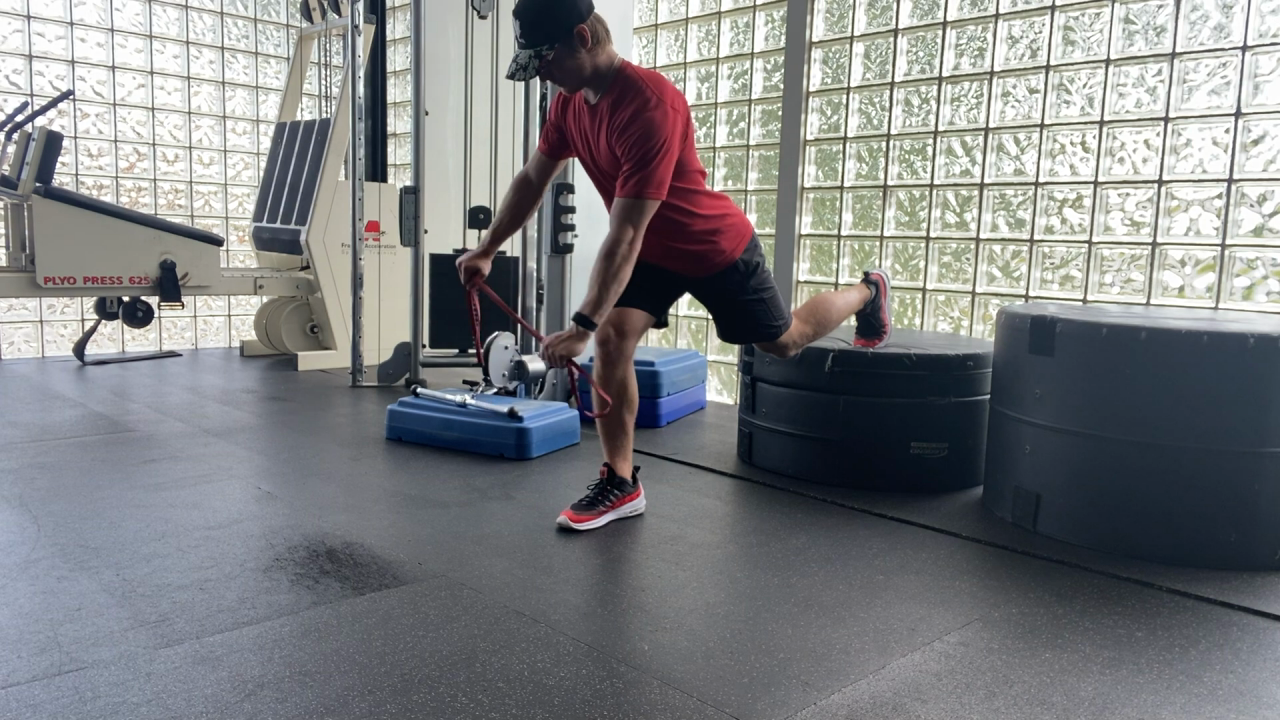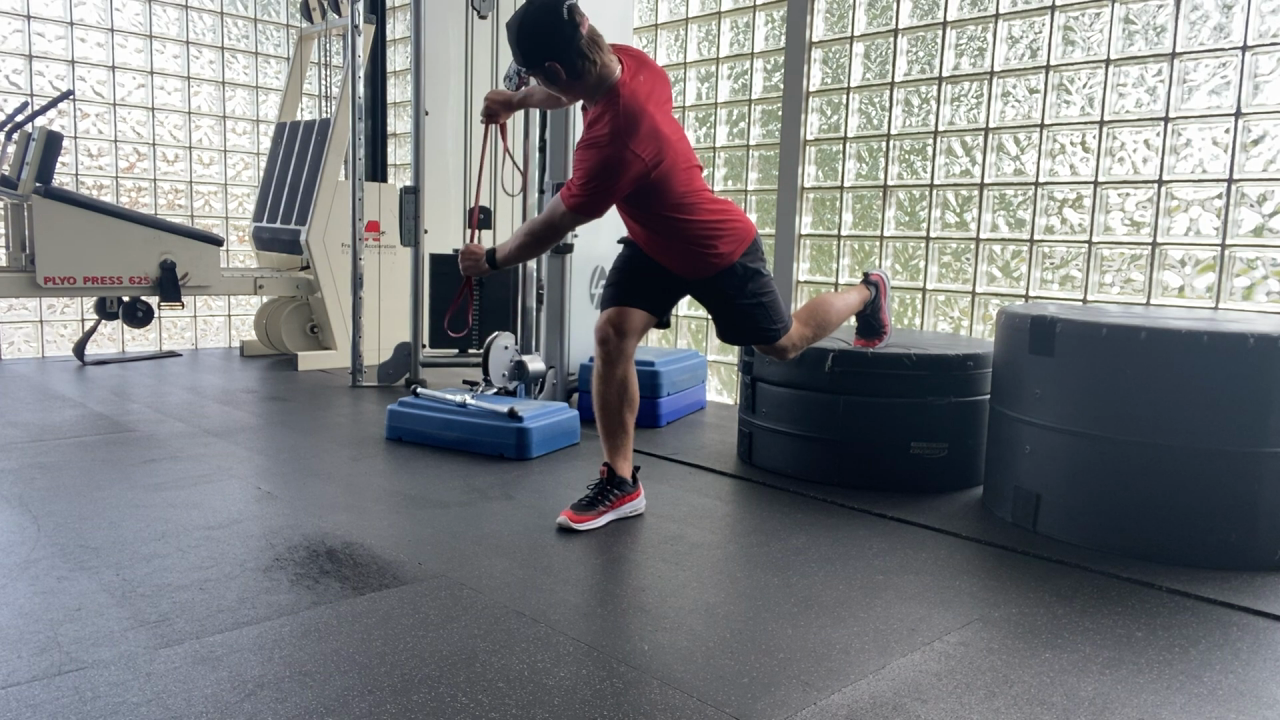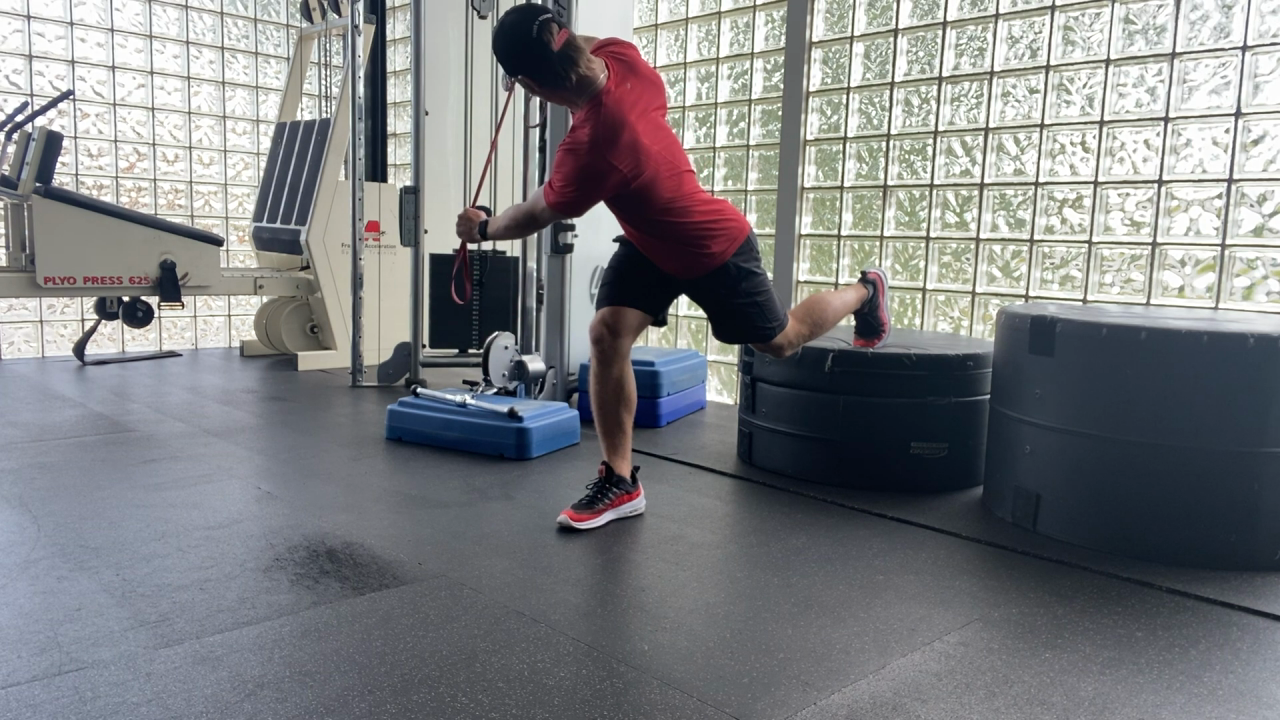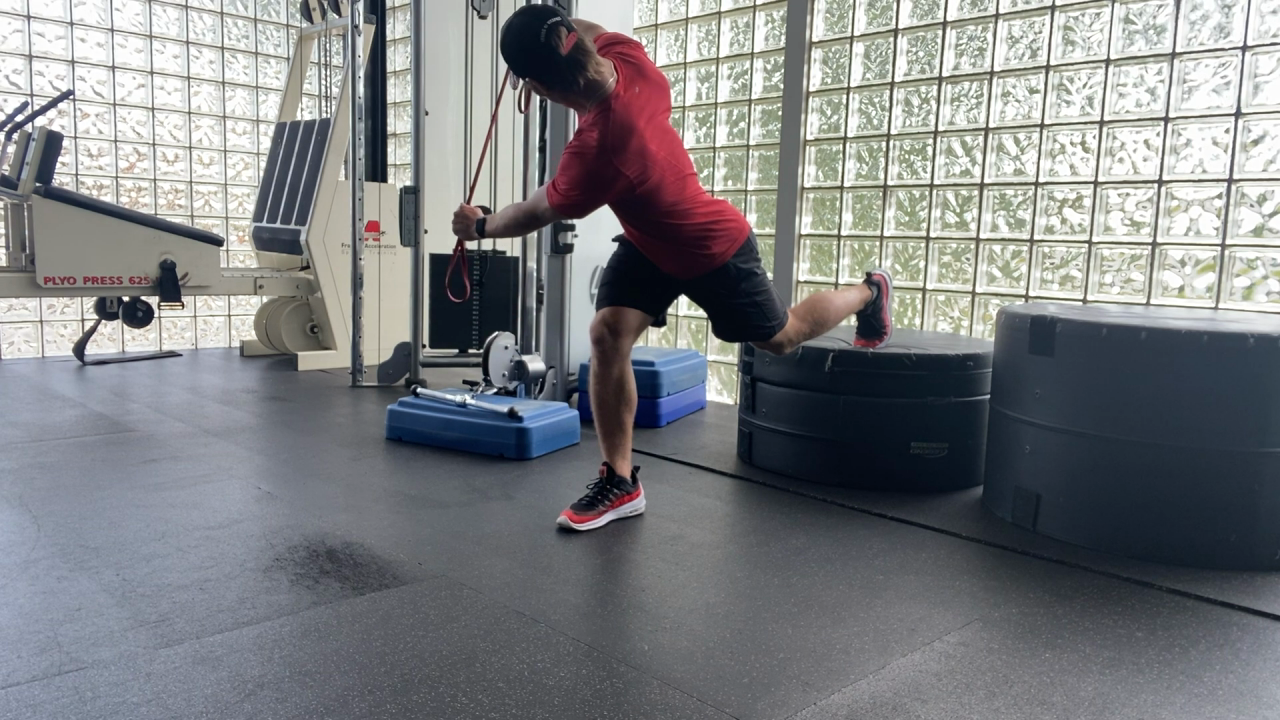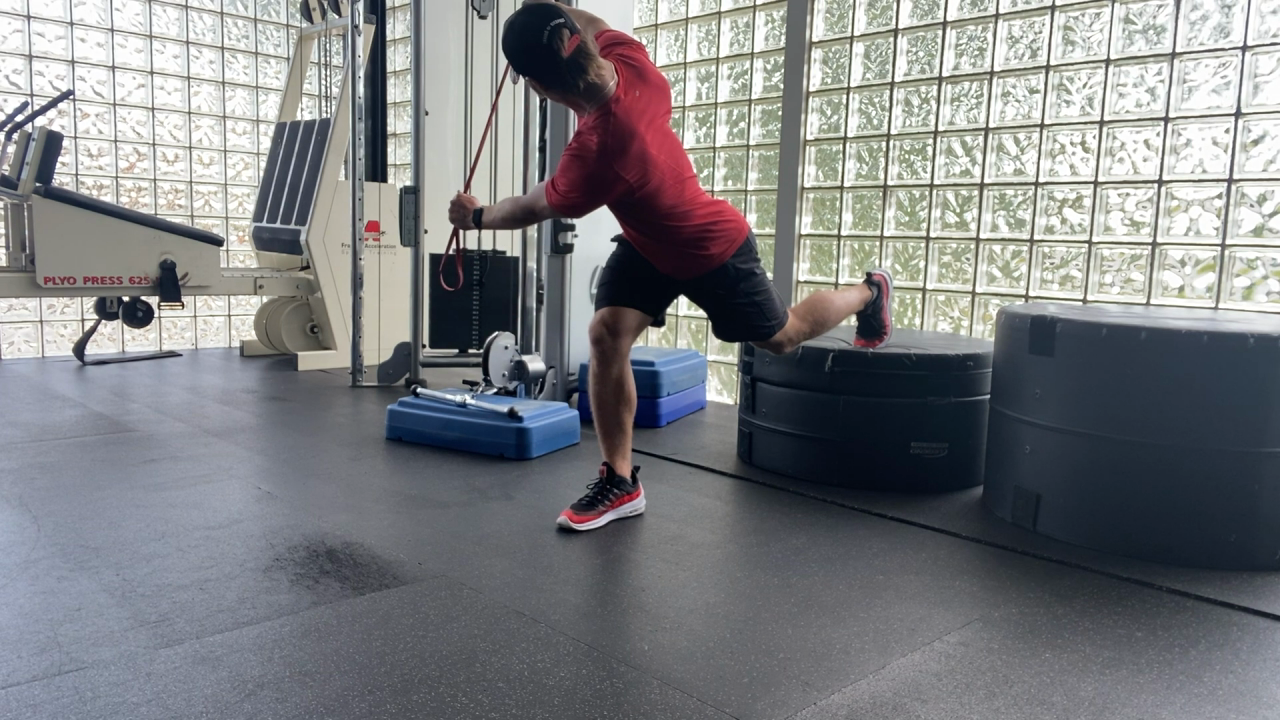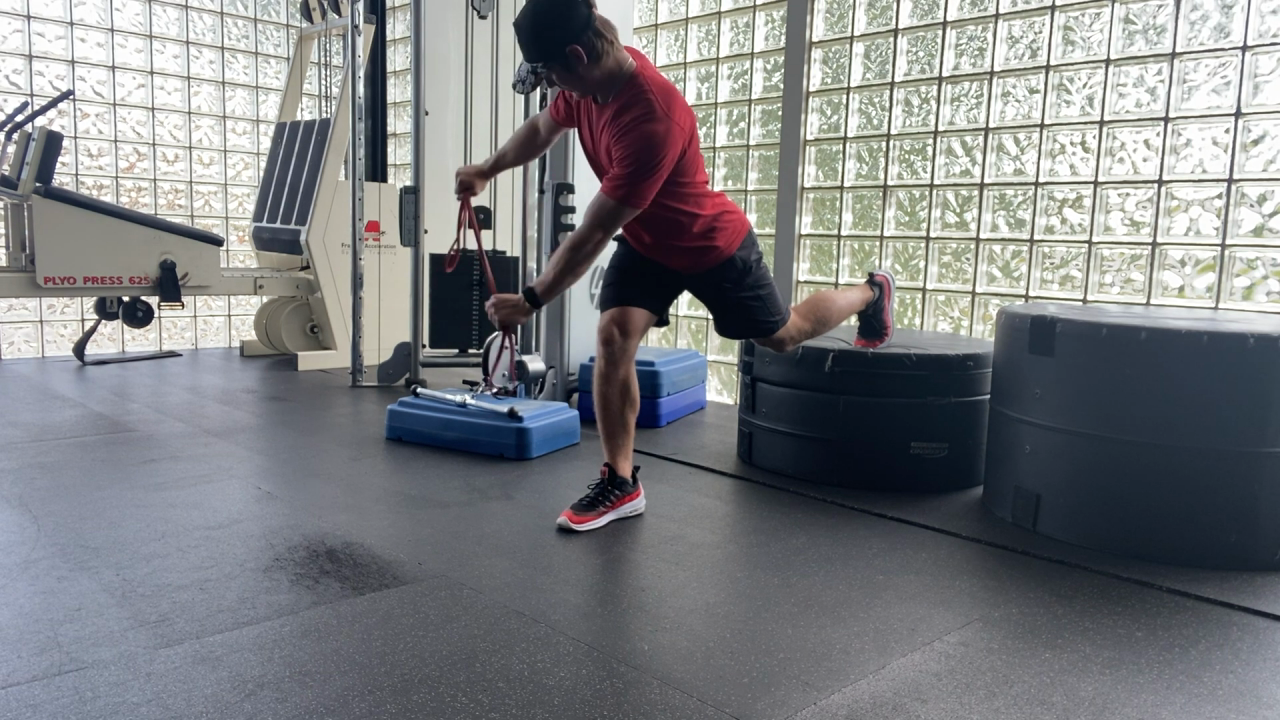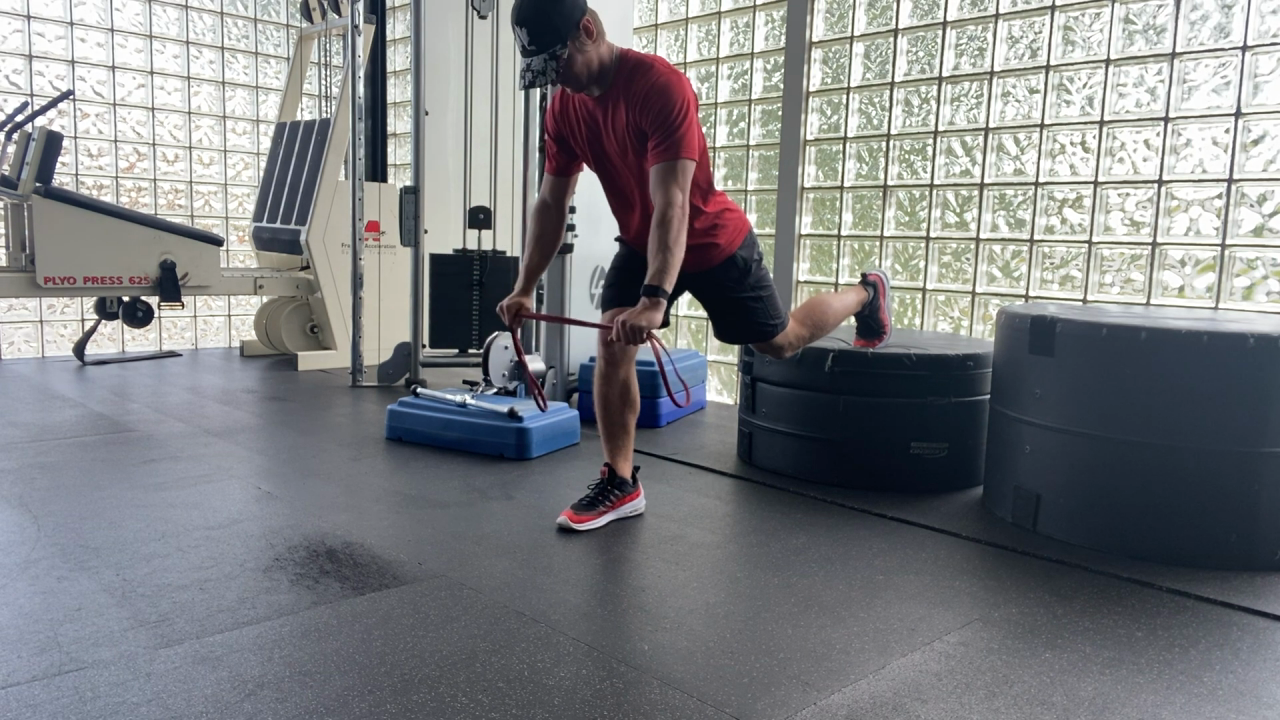
dt=0.7s
person 1, frame 1
left shoulder: (650, 107)
right shoulder: (569, 103)
left elbow: (625, 234)
right elbow: (532, 179)
left wrist: (584, 325)
right wrist: (486, 249)
left hip: (716, 248)
right hip: (651, 249)
left knee: (783, 340)
right knee: (614, 341)
left ankle: (868, 291)
right ankle: (621, 483)
person 1, frame 2
left shoulder: (614, 140)
right shoulder: (626, 60)
left elbow: (552, 226)
left wrist: (490, 259)
right wrist: (517, 100)
left hip: (718, 250)
right hip: (654, 241)
left knee: (783, 344)
right knee: (611, 336)
left ankle: (867, 293)
right ankle: (620, 483)
person 1, frame 3
left shoulder: (591, 148)
right shoulder: (618, 56)
left elbow: (536, 214)
left wrist: (483, 229)
left hip: (713, 249)
right hip: (649, 242)
left knee: (779, 340)
right knee: (607, 336)
left ankle: (865, 290)
right ankle: (620, 482)
person 1, frame 4
left shoulder: (596, 151)
right shoulder: (626, 55)
left elbow: (537, 212)
left wrist: (481, 226)
left hip: (711, 249)
right hip: (649, 241)
left knee: (780, 336)
right knee: (607, 335)
left ankle: (869, 291)
right ankle: (620, 482)
person 1, frame 5
left shoulder: (597, 152)
right shoulder: (626, 57)
left elbow: (532, 208)
left wrist: (476, 216)
left hip: (712, 250)
right hip: (648, 242)
left knee: (782, 336)
right knee: (606, 335)
left ankle: (869, 292)
right ankle: (620, 483)
person 1, frame 6
left shoulder: (653, 119)
right shoulder: (585, 86)
left elbow: (593, 233)
right elbow: (541, 131)
left wrist: (530, 299)
right wrist: (486, 170)
left hip: (712, 244)
right hip: (645, 243)
left knee: (781, 334)
right knee: (613, 337)
left ankle: (871, 292)
right ankle: (620, 483)
person 1, frame 7
left shoulder: (659, 87)
right shoulder: (564, 108)
left elbow: (671, 206)
right elbow: (550, 203)
left wrist: (655, 298)
right wrist: (524, 288)
left hip: (713, 242)
right hip: (640, 242)
left knee: (780, 342)
right knee: (612, 344)
left ankle: (867, 293)
right ankle: (621, 483)
